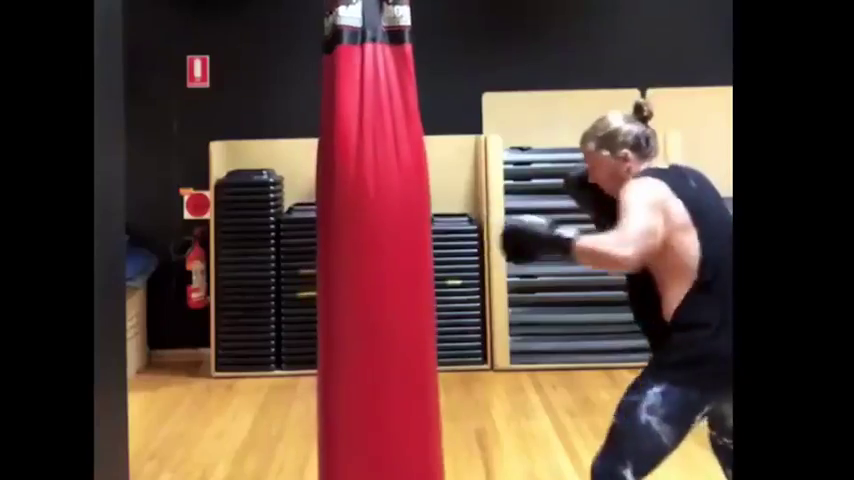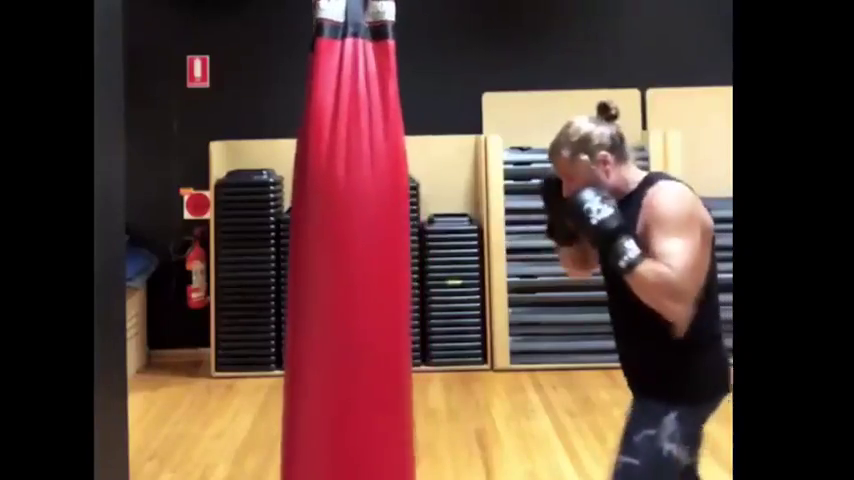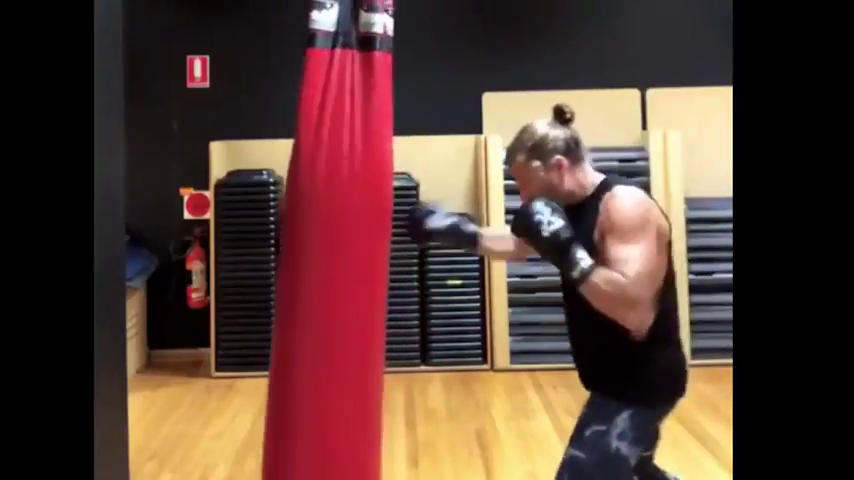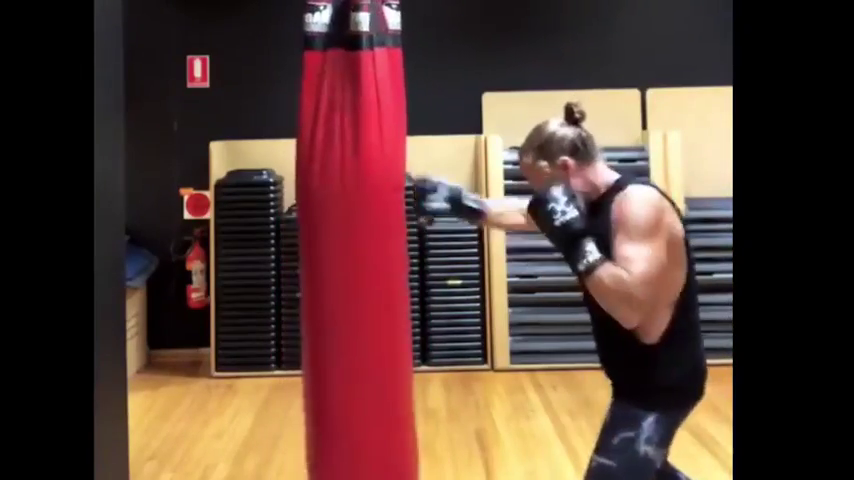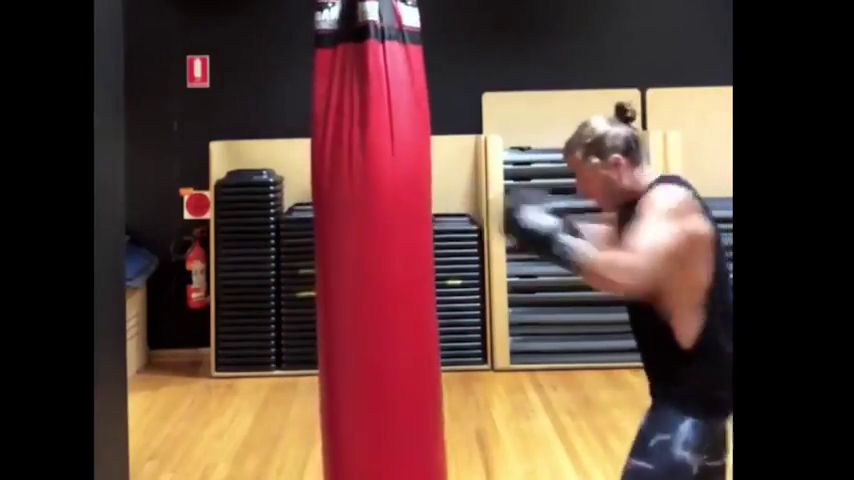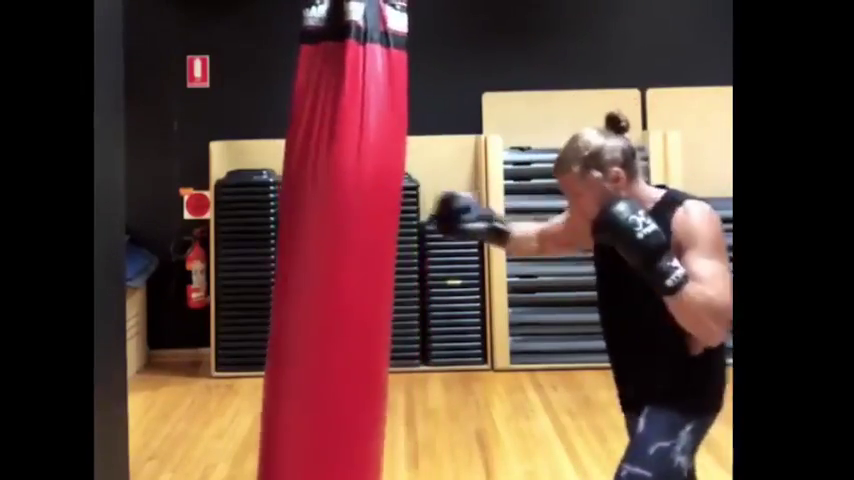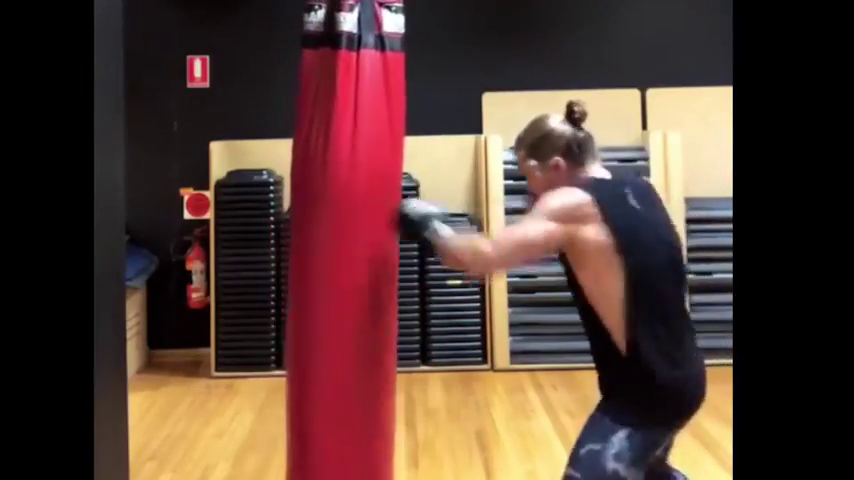
dt=0.7s
person 1, frame 1
left shoulder: (646, 190)
right shoulder: (690, 183)
left elbow: (624, 253)
left wrist: (551, 238)
right wrist: (601, 204)
left hip: (693, 361)
right hip: (726, 354)
person 1, frame 2
left shoulder: (667, 201)
right shoulder: (617, 201)
left elbow: (676, 298)
right elbow: (579, 263)
left wrist: (614, 241)
right wrist: (561, 224)
left hip: (682, 379)
right hip: (659, 374)
person 1, frame 3
left shoulder: (626, 206)
right shoulder: (568, 201)
left elbow: (633, 307)
right elbow: (512, 245)
left wrist: (565, 249)
right wrist: (455, 228)
left hip: (635, 380)
right hip: (637, 373)
person 1, frame 4
left shoulder: (639, 204)
right shoulder: (591, 201)
left elbow: (631, 307)
right elbow: (522, 215)
left wrist: (575, 241)
right wrist: (461, 202)
left hip: (661, 380)
right hip: (647, 372)
person 1, frame 5
left shoulder: (666, 201)
right shoulder: (643, 201)
left elbow: (626, 275)
right elbow: (603, 239)
left wrist: (555, 239)
left hip: (698, 381)
right hip: (705, 373)
person 1, frame 6
left shoulder: (693, 219)
right shoulder: (599, 214)
left elbow: (716, 325)
right elbow: (536, 239)
left wrist: (658, 261)
right wrist: (488, 226)
left hip: (685, 392)
right hip: (642, 387)
person 1, frame 7
left shoulder: (573, 205)
right shoulder: (637, 191)
left elbow: (487, 254)
left wrist: (425, 224)
left hip: (644, 391)
right hip: (677, 379)
